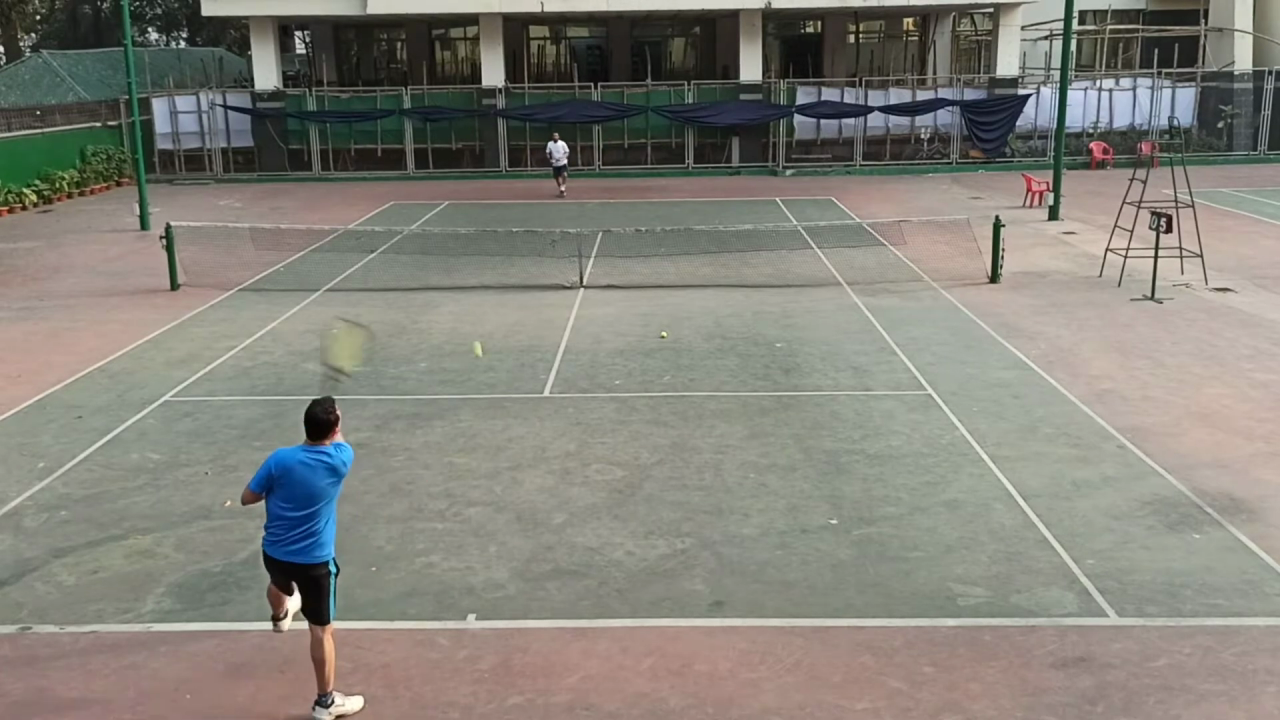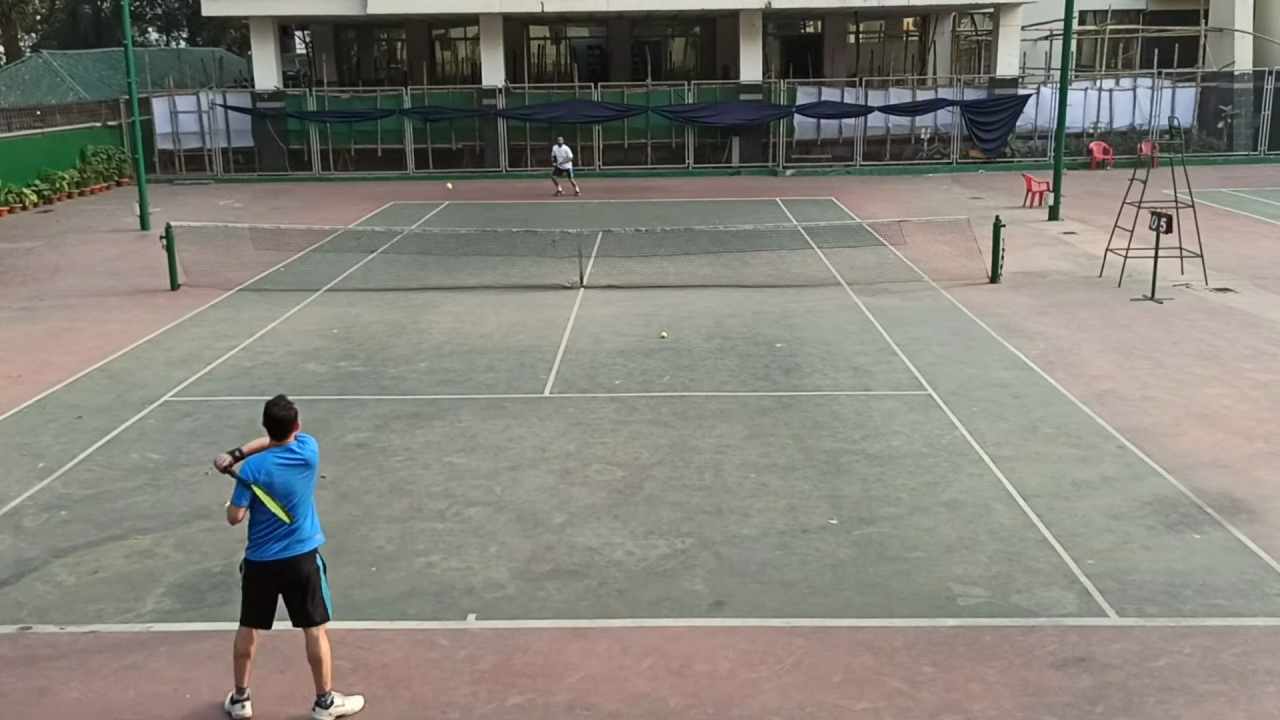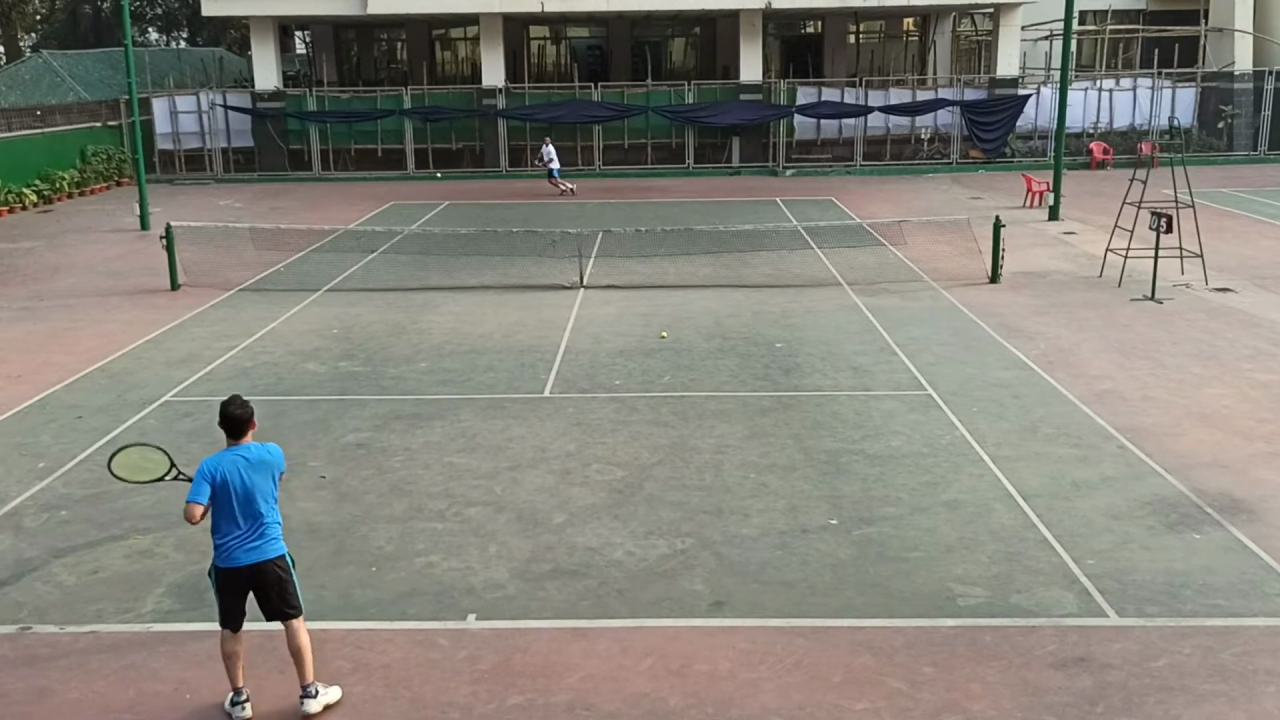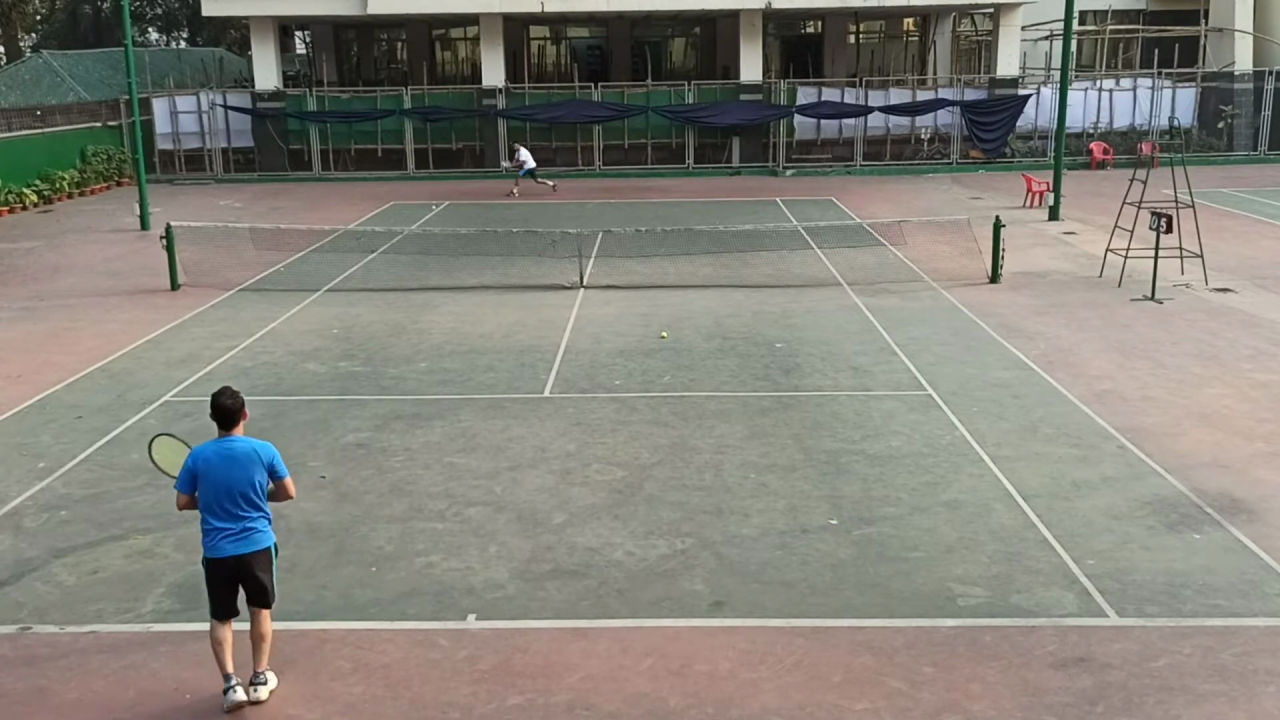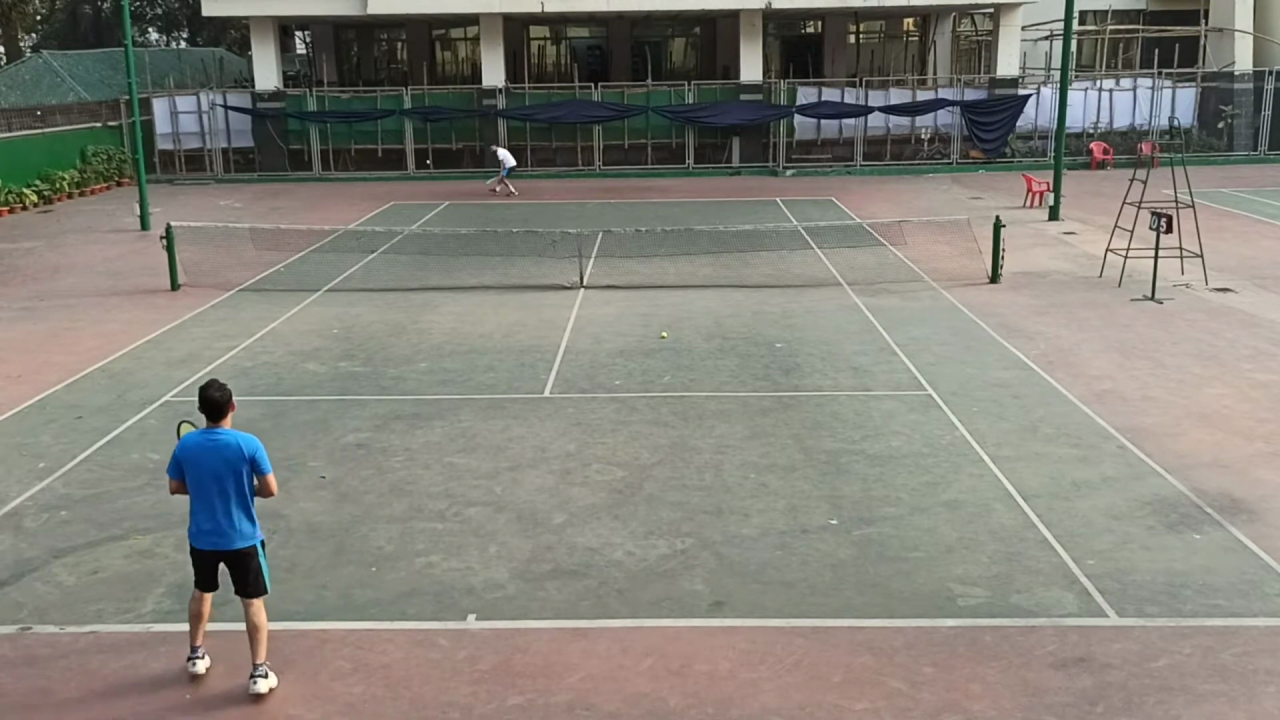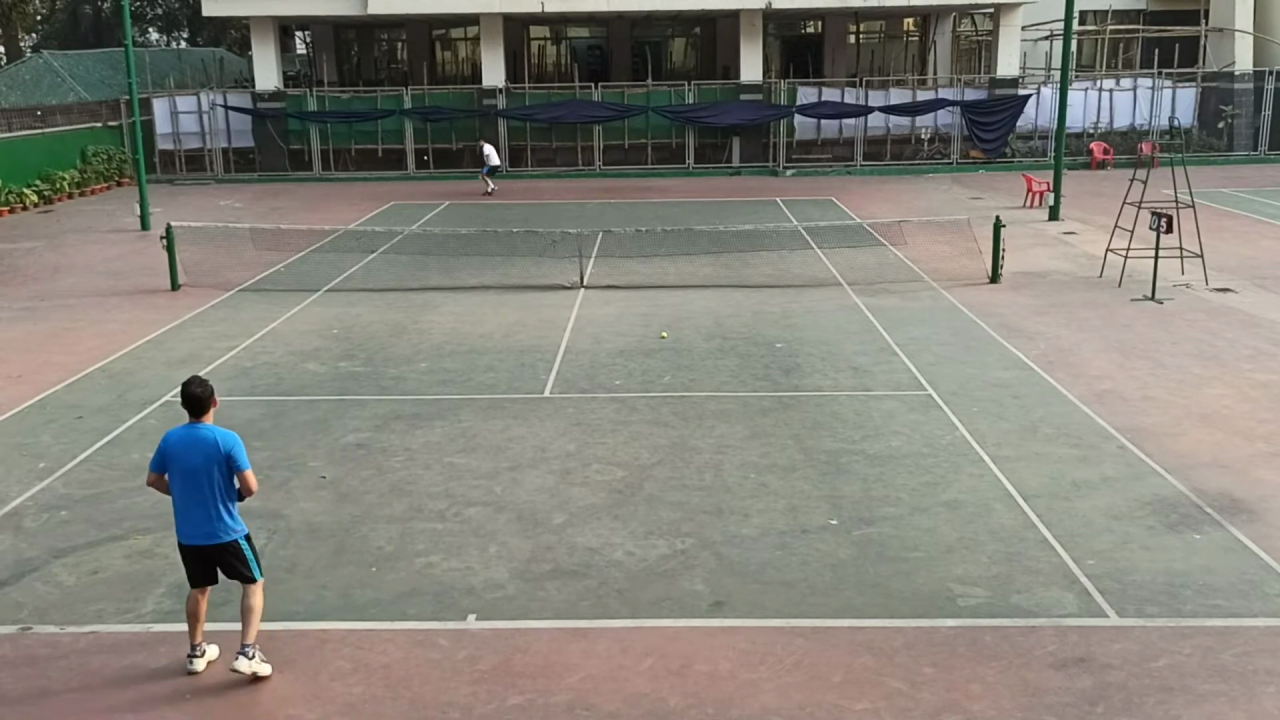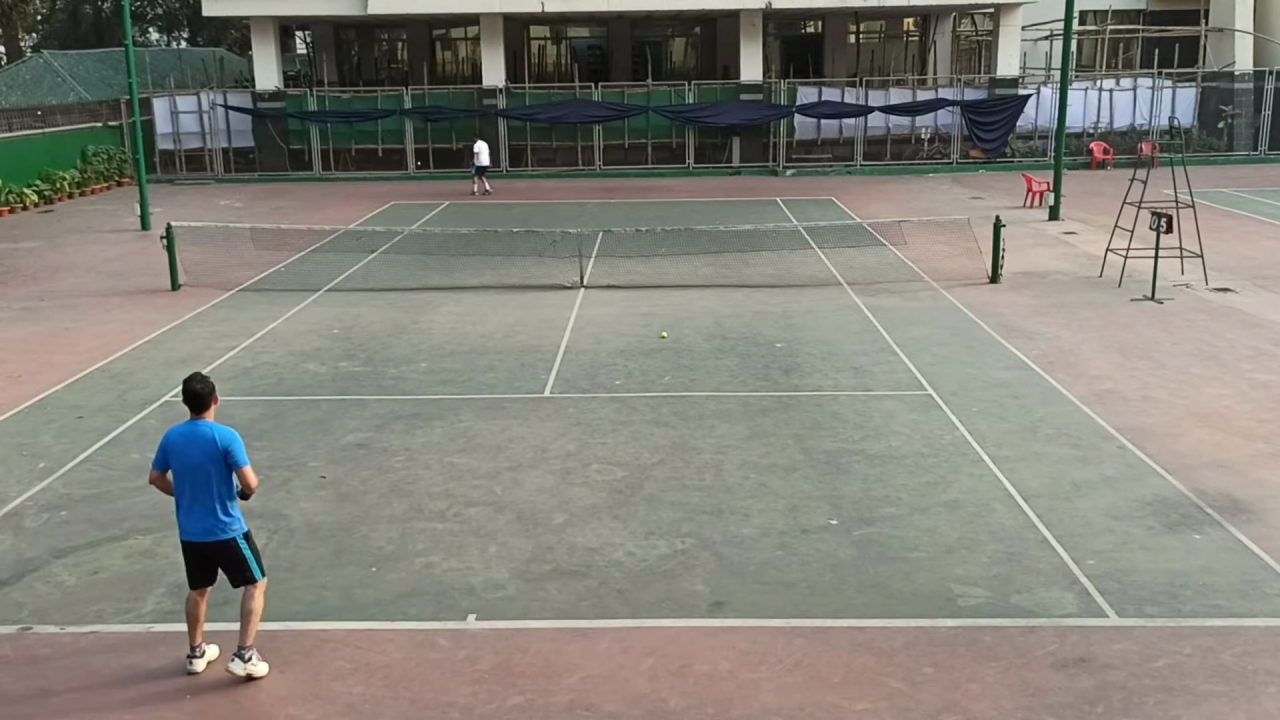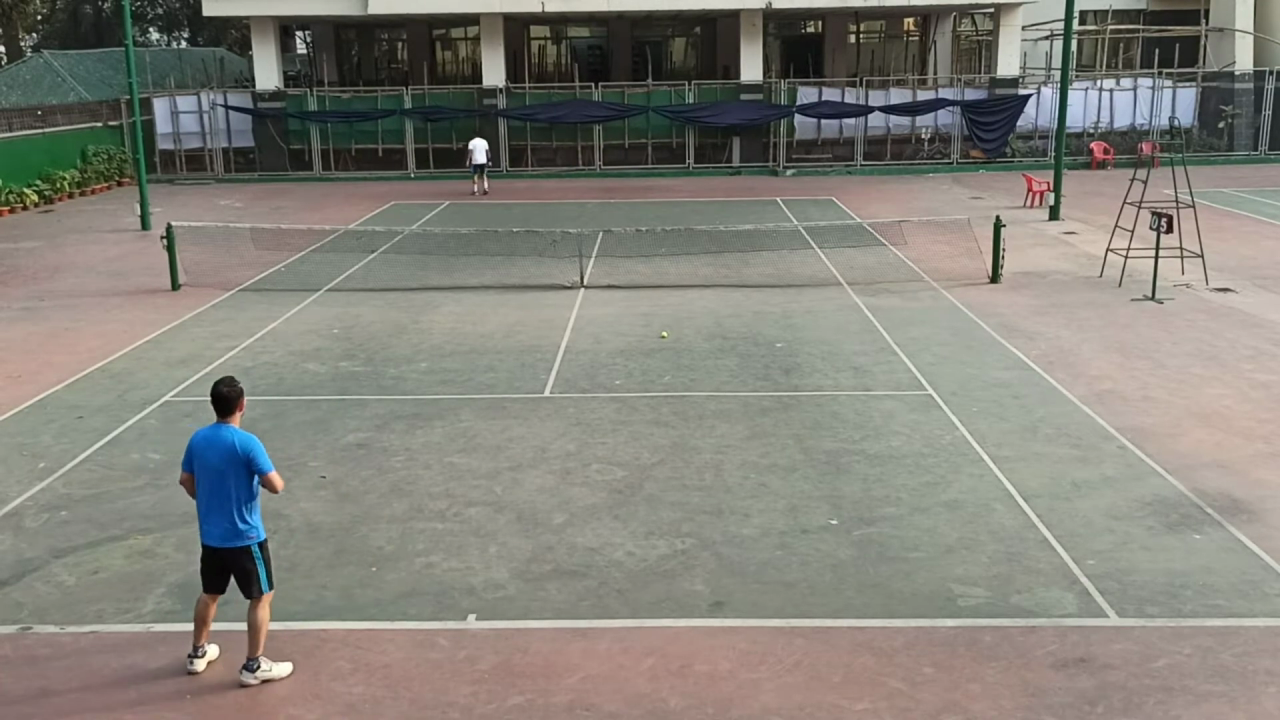
dt=0.3s
person 1, frame 1
left shoulder: (279, 459)
right shoulder: (341, 458)
left elbow: (247, 499)
right elbow: (336, 440)
right wrist: (332, 422)
left hip: (275, 551)
right hip: (316, 558)
left knee: (279, 583)
right knee: (321, 629)
left ankle: (280, 616)
person 1, frame 2
left shoulder: (252, 469)
right shoulder: (309, 450)
left elbow: (235, 517)
right elbow: (270, 446)
right wrist: (237, 455)
left hip: (260, 561)
right hip: (302, 557)
left knee: (248, 628)
right knee: (315, 630)
person 1, frame 3
left shoulder: (210, 467)
right shoulder: (272, 454)
left elbow: (192, 516)
left wrist: (210, 505)
left hip: (229, 563)
right hip: (271, 556)
left knee: (230, 631)
right knee: (294, 623)
right ankle: (310, 692)
person 1, frame 4
left shoulder: (198, 456)
right shoulder: (264, 451)
left elbow: (183, 502)
right elbow: (288, 492)
left hip: (217, 551)
right hip: (257, 546)
left knee: (221, 620)
right knee: (260, 612)
left ankle: (231, 684)
right ankle: (260, 679)
person 1, frame 5
left shoulder: (186, 444)
right shoulder: (248, 444)
left elbow: (175, 487)
right elbow: (270, 490)
left hip: (202, 538)
right hip: (243, 538)
left knee: (202, 592)
right knee: (253, 601)
left ankle: (196, 654)
right ankle: (259, 672)
person 1, frame 6
left shoulder: (170, 440)
right shoulder: (227, 440)
left elbow: (153, 480)
right elbow: (250, 486)
right wrist: (239, 494)
left hip: (188, 535)
right hip: (226, 533)
left knee: (199, 589)
right knee: (254, 584)
left ankle: (197, 652)
right ankle: (247, 652)
person 1, frame 7
left shoulder: (172, 436)
right shoulder: (226, 437)
left elbow: (156, 478)
right elbow: (250, 483)
right wrist: (244, 493)
left hip: (190, 533)
right hip: (226, 530)
left knee: (198, 591)
right knee: (256, 584)
left ankle: (196, 653)
right ankle: (244, 655)
person 1, frame 8
left shoulder: (197, 438)
right shoulder: (246, 443)
left elbow: (186, 480)
right elbow: (275, 486)
right wrist: (265, 473)
left hip: (211, 536)
right hip: (243, 537)
left knee: (210, 593)
right knee: (261, 597)
left ankle: (198, 653)
right ankle: (253, 666)
